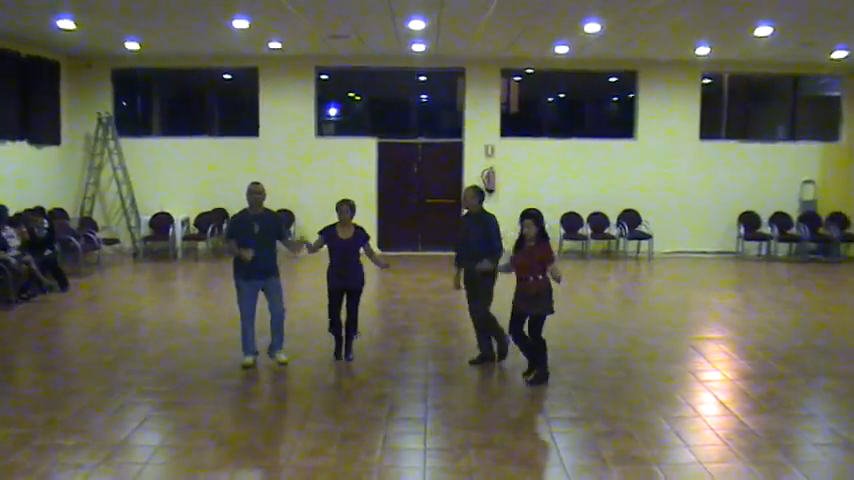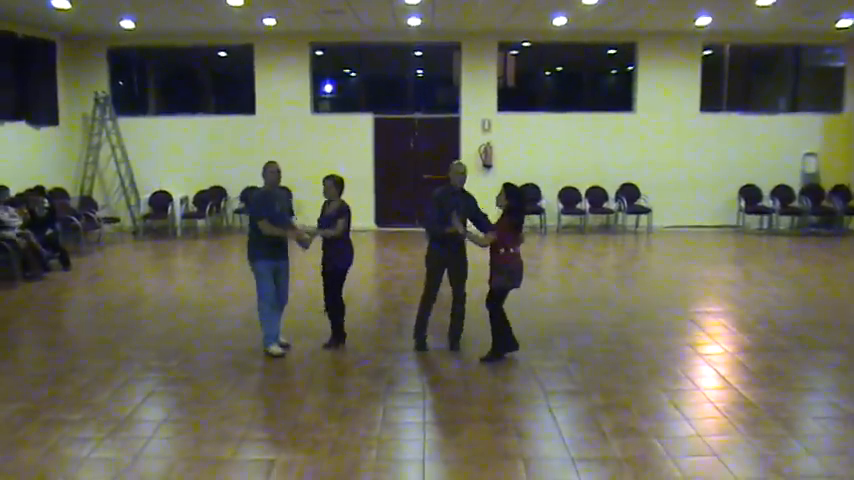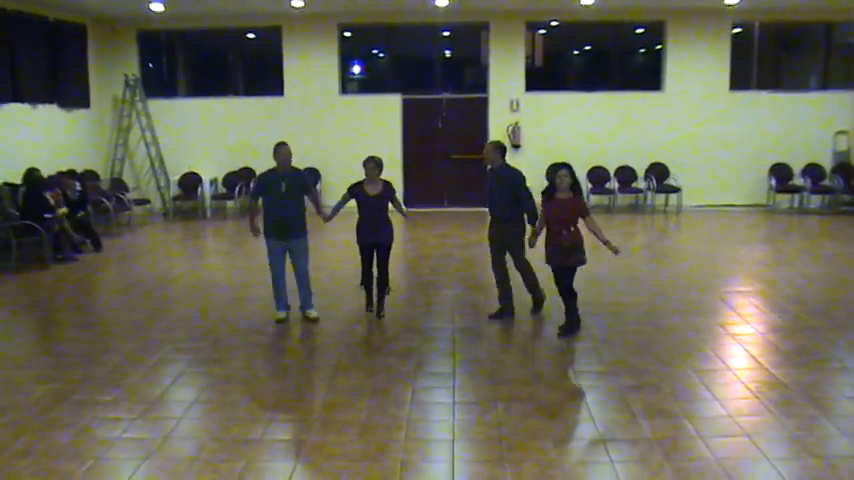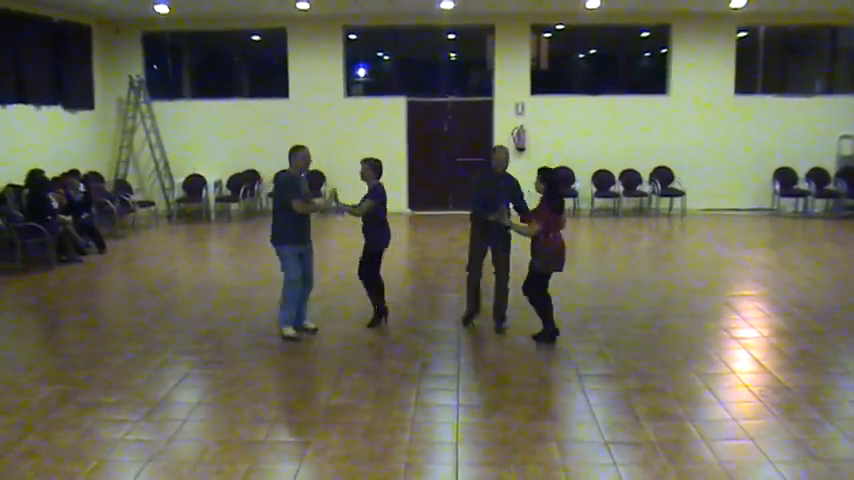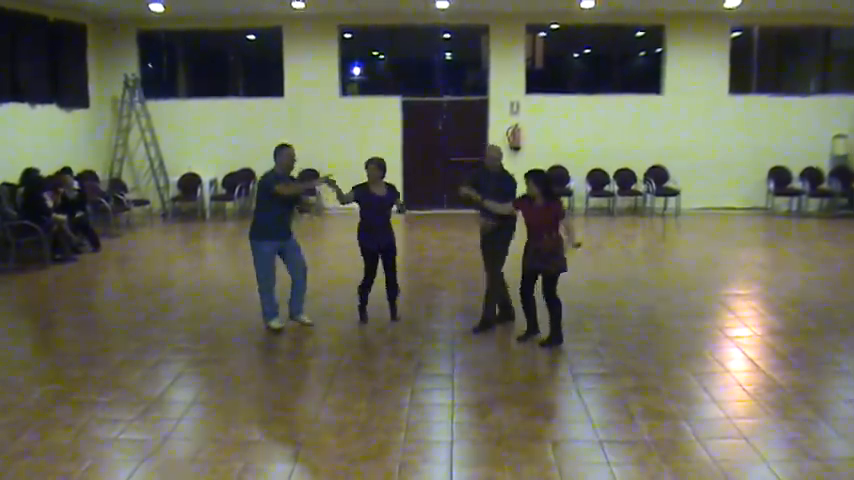
dt=1s
person 1, frame 1
left shoulder: (272, 217)
right shoulder: (238, 219)
left elbow: (285, 241)
right elbow: (230, 245)
left wrist: (294, 245)
right wrist: (242, 253)
left hip: (270, 273)
right hip: (245, 275)
left knee: (278, 311)
right knee: (247, 316)
left ankle: (276, 348)
right ankle: (249, 353)
person 1, frame 2
left shoulder: (283, 196)
right shoulder: (258, 198)
right elbow: (264, 228)
left wrist: (299, 234)
right wrist: (290, 233)
left hip: (281, 255)
right hip: (261, 256)
left knee: (281, 296)
right knee: (267, 297)
left ankle: (273, 335)
right ankle: (270, 342)
person 1, frame 3
left shoulder: (299, 175)
right shoulder: (264, 179)
left elbow: (312, 195)
right elbow: (253, 201)
left wrist: (320, 212)
right wrist: (253, 224)
left hip: (298, 233)
right hip: (274, 235)
left knee: (302, 271)
right knee: (277, 273)
left ankle: (307, 307)
right ankle: (282, 309)
person 1, frame 4
left shoulder: (299, 181)
right shoulder: (285, 181)
left elbow: (308, 205)
right elbow: (300, 208)
left wrist: (325, 204)
right wrist: (322, 207)
left hip: (303, 240)
right hip: (286, 241)
left knee: (306, 281)
right knee: (293, 280)
left ankle: (299, 319)
right ankle: (286, 324)
person 1, frame 5
left shoulder: (292, 181)
right shoulder: (269, 179)
left elbow: (298, 203)
right elbow: (286, 191)
right wrist: (311, 184)
left hip: (285, 235)
right hip: (263, 238)
left knee: (300, 270)
right knee: (267, 278)
left ankle: (297, 312)
right ankle: (271, 317)
person 2, frame 1
left shoulder: (488, 220)
right shoulder: (465, 220)
left elbow: (497, 249)
left wrist: (490, 262)
right wrist: (458, 271)
left hip: (485, 272)
right hip: (470, 271)
left knee: (481, 311)
right knee: (475, 312)
left ankle: (501, 340)
right ankle: (486, 352)
person 2, frame 2
left shoulder: (468, 199)
right shoulder: (438, 196)
left elbow: (481, 221)
right elbow: (431, 225)
right wrist: (448, 230)
left hip: (458, 250)
right hip: (437, 249)
left knee: (459, 294)
right knee: (430, 293)
left ankle: (454, 336)
right ankle: (420, 336)
person 2, frame 3
left shoulder: (514, 175)
right shoulder: (491, 174)
left elbow: (527, 201)
left wrist: (534, 225)
left hip: (513, 225)
right hip: (496, 225)
left knee: (520, 264)
right knee: (497, 264)
left ankle: (538, 298)
right ankle: (506, 306)
person 2, frame 4
left shoulder: (511, 181)
right shoulder: (482, 180)
left elbow: (520, 204)
right elbow: (476, 208)
right wrist: (490, 216)
left hip: (501, 231)
right hip: (481, 229)
left knee: (502, 274)
right knee: (474, 272)
left ankle: (499, 318)
right ankle: (472, 309)
person 2, frame 5
left shoulder: (508, 180)
right shoulder: (481, 175)
right elbow: (468, 193)
left wrist: (495, 222)
left hip: (503, 229)
right hip: (487, 227)
left knee: (493, 272)
right knee: (493, 271)
left ankle: (487, 318)
right ankle: (506, 312)
person 3, frame 1
left shoulder: (544, 247)
right shoulder: (520, 244)
left elbow: (554, 272)
right elbow: (510, 267)
left wrist: (557, 278)
left hip: (540, 295)
right hip: (521, 294)
left knee: (535, 334)
right knee: (515, 330)
left ankle: (542, 372)
right ankle: (534, 362)
person 3, frame 2
left shoulder: (507, 220)
right shoulder: (511, 218)
left elbow: (485, 240)
right elbow: (520, 240)
left wrist: (462, 230)
left hip: (507, 268)
right hip: (504, 267)
left knee: (493, 306)
right knee: (495, 305)
left ankle: (497, 350)
right ankle: (509, 341)
person 3, frame 3
left shoulder: (577, 200)
right shoulder: (547, 197)
left elbow: (590, 223)
right elbow: (543, 219)
left wrist: (607, 243)
right wrist: (535, 234)
left hip: (571, 246)
right hip: (553, 246)
left knee: (565, 284)
right knee: (562, 284)
left ankle: (572, 321)
right ankle: (572, 319)
person 3, frame 4
left shoulder: (546, 205)
right shoulder: (556, 202)
left elbow: (531, 232)
right elbow: (561, 224)
left wrist: (508, 223)
right wrist: (547, 226)
left hip: (546, 252)
right hip: (553, 249)
left knee: (529, 288)
right knee: (540, 290)
left ankle: (550, 329)
right ankle: (549, 330)
person 3, frame 5
left shoulder: (554, 204)
right shoulder: (524, 202)
left elbow: (567, 226)
right elbow: (501, 209)
left wrist: (572, 241)
right wrist: (479, 199)
left hip: (551, 253)
right hip: (532, 250)
left knee: (549, 293)
right knee: (525, 290)
left ankle: (556, 335)
right ankle: (532, 327)
person 4, frame 1
left shoulder: (360, 232)
right shoulder: (329, 231)
left elbow: (370, 254)
right elbow: (315, 248)
left wrist: (380, 263)
right wrist: (309, 247)
left hip: (355, 278)
right hip: (335, 277)
left knee: (352, 314)
right knee: (333, 314)
left ankle: (348, 347)
right ankle: (338, 343)
person 4, frame 2
left shoulder: (343, 208)
right shoulder: (326, 206)
left elbow: (337, 231)
right elbow: (322, 228)
left wrist: (317, 233)
left hip: (342, 255)
right hip: (328, 255)
left knee: (335, 293)
right knee: (329, 293)
left ankle: (339, 336)
right ankle: (337, 331)
person 4, frame 3
left shoulder: (387, 187)
right shoulder: (356, 188)
left elbow: (396, 204)
right elbow: (341, 204)
left wrist: (404, 215)
right wrist: (329, 217)
left hip: (384, 233)
right hip: (365, 233)
left knee: (382, 269)
right knee: (366, 267)
left ankle: (380, 304)
right ankle: (369, 300)
person 4, frame 4
left shoulder: (377, 190)
right shoulder: (374, 189)
left elbow: (360, 211)
left wrist: (340, 205)
right wrist: (348, 207)
left hip: (377, 237)
right hip: (375, 236)
left knee: (364, 273)
right knee: (372, 273)
left ankle: (379, 311)
right ankle: (381, 309)
person 4, frame 5
left shoulder: (391, 189)
right shoulder: (361, 189)
left elbow: (401, 207)
right elbow: (344, 200)
left wrist: (400, 208)
right wrist: (335, 188)
left hip: (386, 235)
right hip: (367, 236)
left knee: (390, 271)
right knee: (370, 273)
left ankle: (393, 308)
right ankle: (362, 306)
